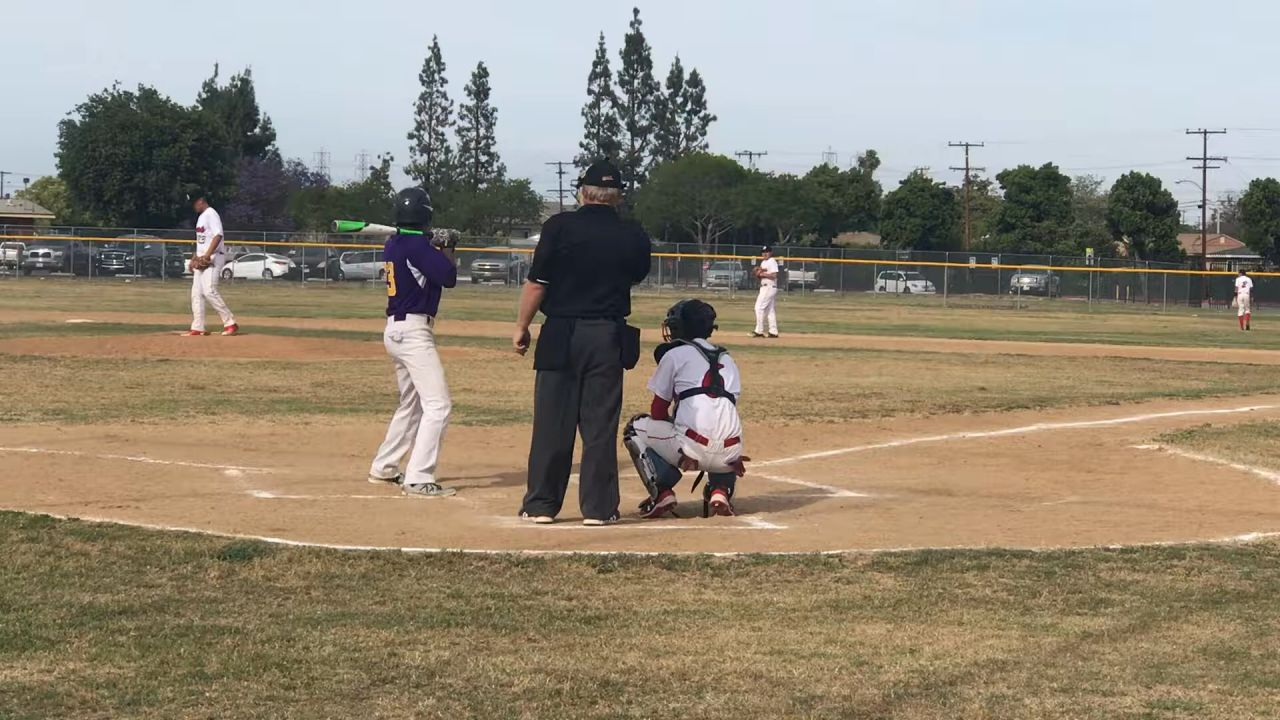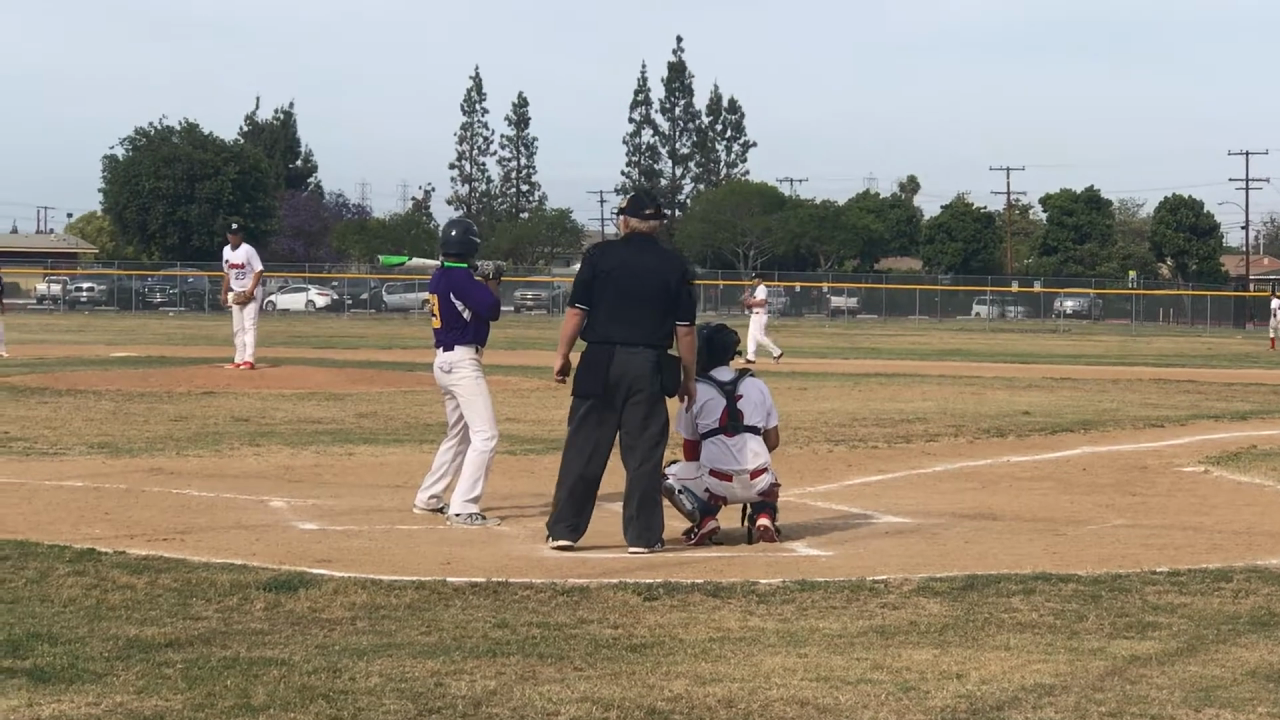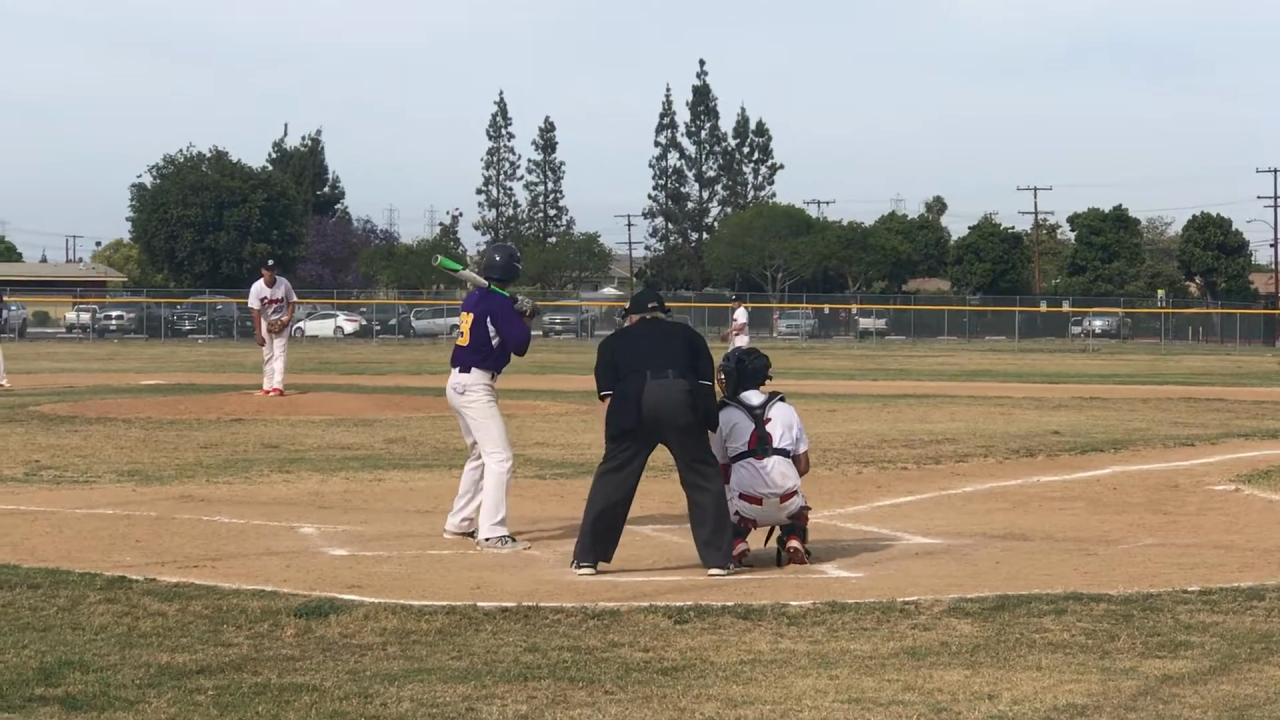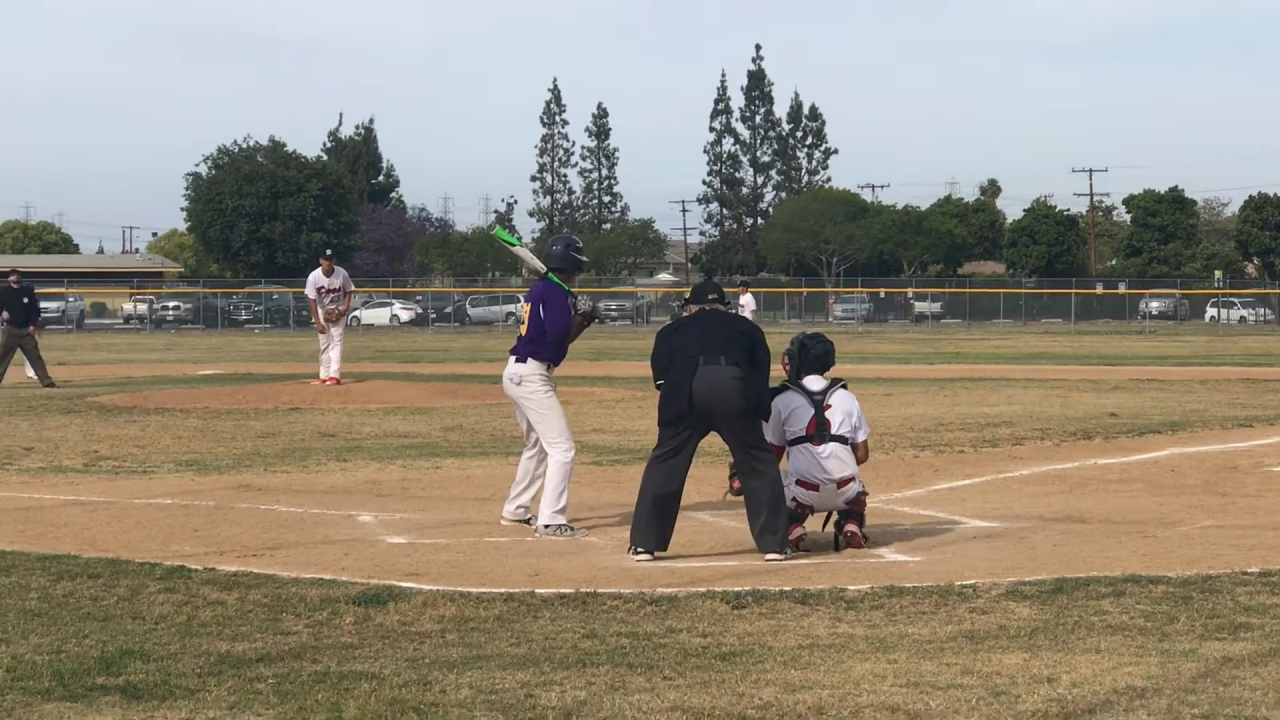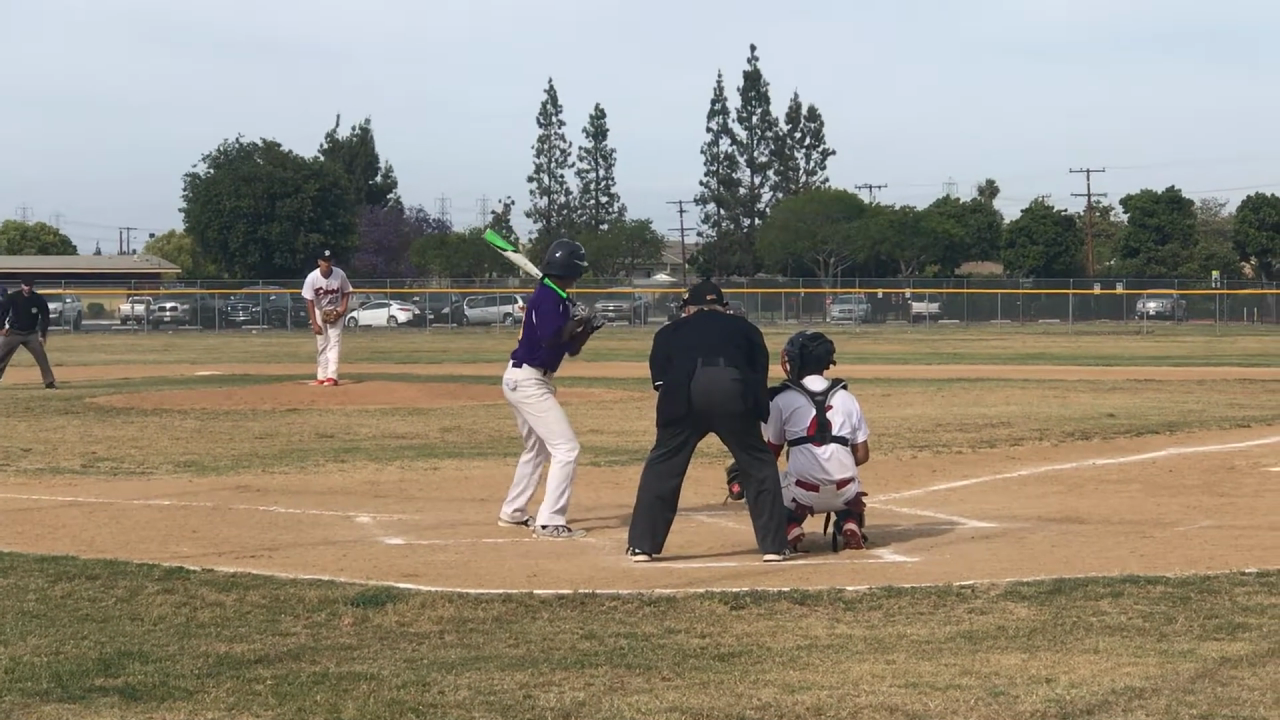
dt=1s
person 1, frame 1
left shoulder: (559, 226)
right shoulder: (635, 237)
left elbow: (536, 284)
left wrist: (522, 327)
left hip: (561, 334)
right hip: (608, 337)
left knee: (552, 422)
right knee: (601, 426)
left ankle: (541, 504)
right ankle: (599, 507)
person 1, frame 2
left shoulder: (600, 254)
right shoulder: (675, 265)
left elbow: (576, 311)
right elbow: (685, 329)
left wrist: (563, 355)
right wrist: (689, 377)
left hip: (600, 363)
right hip: (648, 366)
left knee: (583, 449)
right knee: (645, 455)
left ankle: (563, 528)
right ankle: (643, 535)
person 1, frame 3
left shoulder: (613, 342)
right shoulder: (687, 334)
left elbow: (609, 397)
right elbow: (705, 384)
left wrist: (618, 445)
left hip: (633, 402)
right hip: (683, 397)
left knee: (612, 477)
right knee: (704, 477)
left ankle: (586, 557)
right ankle: (717, 559)
person 1, frame 4
left shoulder: (671, 330)
right shoulder: (746, 327)
left elbow: (662, 379)
right elbow: (761, 373)
left wrist: (675, 414)
right wrist: (751, 414)
left hip: (687, 391)
right hip: (735, 386)
left knee: (664, 463)
right knee: (760, 463)
left ankle: (643, 544)
right ankle: (774, 544)
person 1, frame 5
left shoulder: (669, 331)
right shoulder: (745, 328)
left elbow: (660, 377)
right elbow: (760, 373)
right wrist: (757, 410)
left hip: (685, 393)
right hip: (734, 390)
left knee: (662, 465)
right knee: (760, 464)
left ankle: (642, 546)
right ankle: (773, 545)
person 2, frame 1
left shoulder: (394, 244)
right shoulder: (417, 244)
right elbow: (448, 277)
left wrist: (435, 246)
right wrist: (447, 248)
left hip: (397, 329)
right hip: (413, 331)
left knee: (411, 404)
right knee: (437, 405)
left ankle: (383, 468)
right ankle: (418, 479)
person 2, frame 2
left shoulder: (440, 276)
right shoulder: (460, 276)
right elbow: (492, 310)
left wrist: (483, 280)
right wrist: (492, 281)
left hip: (447, 360)
right hip: (462, 362)
left knee: (459, 435)
right knee: (485, 435)
left ankle: (428, 498)
right ankle: (463, 509)
person 2, frame 3
left shoulder: (473, 298)
right shoulder: (500, 302)
right elbow: (519, 347)
left wrist: (516, 315)
right wrist: (526, 319)
left hip: (459, 382)
right hip: (475, 385)
left knee: (480, 456)
right knee: (499, 458)
left ankle: (458, 523)
right ankle: (491, 534)
person 2, frame 4
left shoulder: (539, 289)
right shoulder: (556, 292)
right elbow: (559, 336)
left wrist: (584, 321)
right wrist: (582, 314)
left hip: (519, 373)
right hip: (531, 376)
left knee: (538, 445)
right knee: (561, 447)
left ankle: (515, 510)
right ankle: (551, 521)
person 2, frame 5
left shoulder: (556, 297)
right shoulder: (548, 296)
left elbow: (572, 348)
right elbow: (550, 341)
left wrist: (586, 327)
right wrist: (575, 322)
left hip: (522, 379)
right hip: (528, 381)
left knee: (537, 449)
right knee: (566, 448)
left ankle: (512, 512)
right ankle: (549, 522)
person 3, frame 1
left shoulder: (675, 355)
right shoulder: (729, 362)
left elbow: (658, 411)
left wrist: (670, 439)
left hip: (690, 447)
right hip: (727, 453)
left knee: (637, 428)
left ankle: (661, 492)
right ankle: (721, 491)
person 3, frame 2
left shoulder: (696, 392)
right shoulder: (757, 386)
left elbow: (690, 450)
right elbow: (773, 441)
left wrist: (702, 471)
left hip: (717, 485)
right hip: (758, 483)
left knee: (671, 475)
left ankle: (703, 519)
right ankle: (764, 516)
person 3, frame 3
left shoulder: (724, 416)
right shoulder: (787, 410)
left elbow: (721, 473)
right elbow: (803, 466)
left hip: (746, 508)
right hip: (787, 506)
left ankle: (735, 542)
right ankle: (794, 541)
person 3, frame 4
left shoulder: (783, 400)
right shoulder: (847, 397)
left elbow: (772, 455)
right elbow: (862, 455)
left hip: (804, 494)
right hip: (845, 492)
left ankle: (792, 527)
right ankle: (852, 526)
person 3, frame 5
left shoulder: (782, 399)
right shoulder: (847, 398)
left elbow: (770, 454)
right elbow: (861, 455)
left hip: (803, 494)
right hip: (844, 493)
left ankle: (789, 528)
right ankle: (850, 526)
